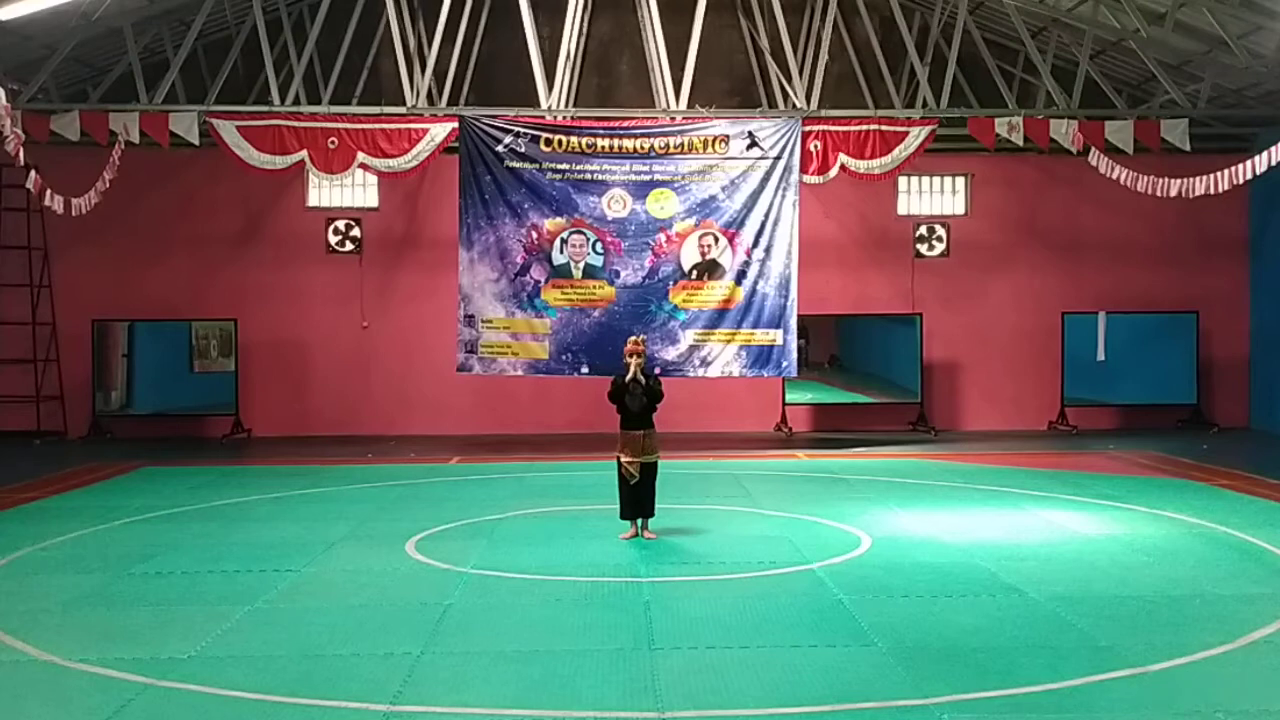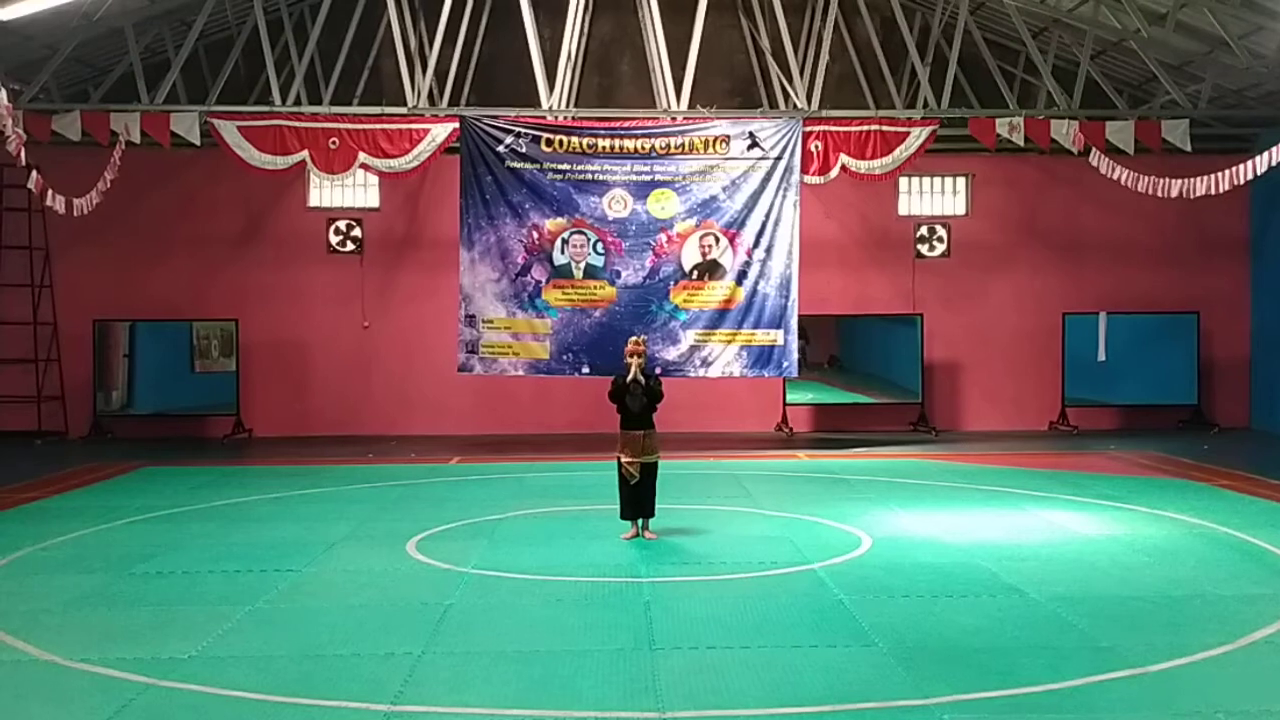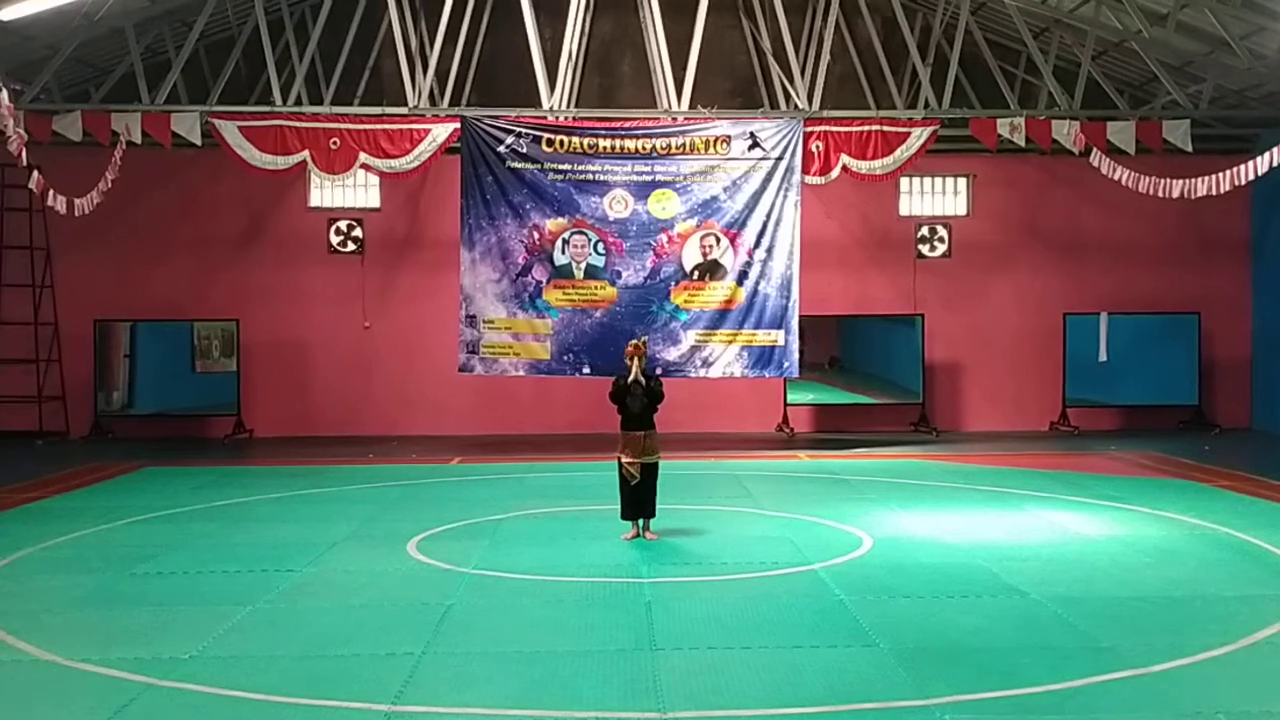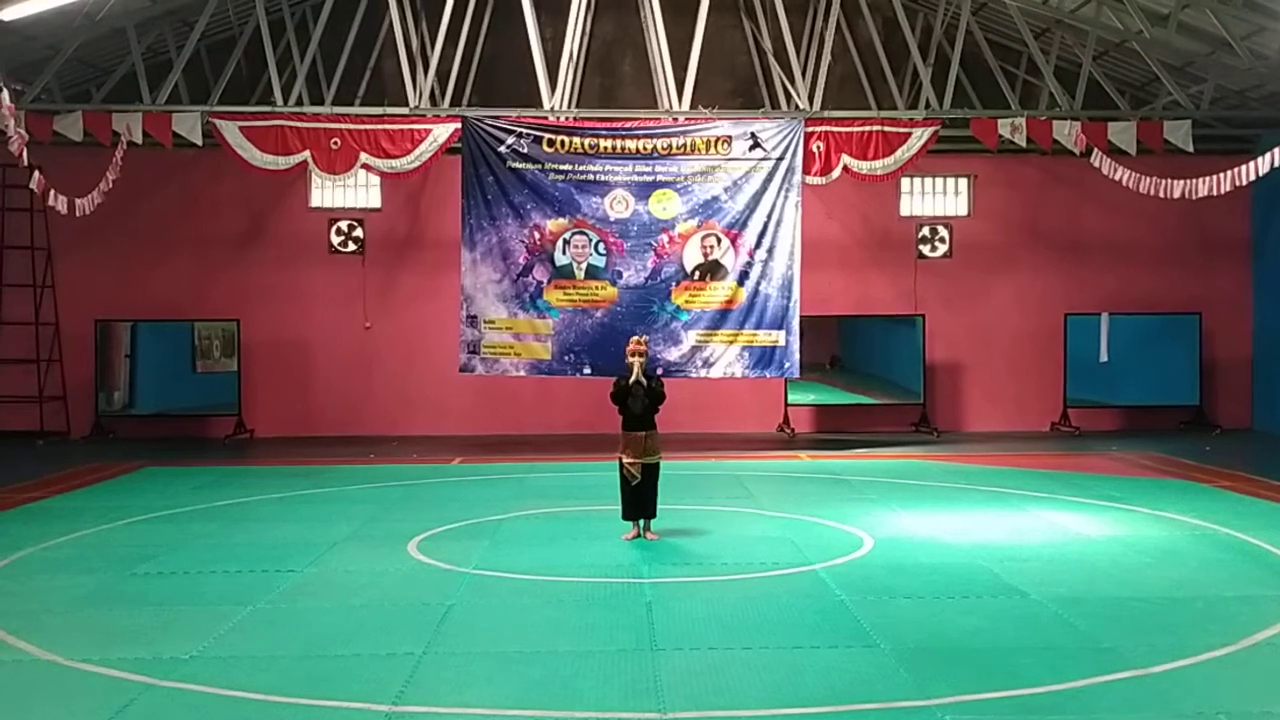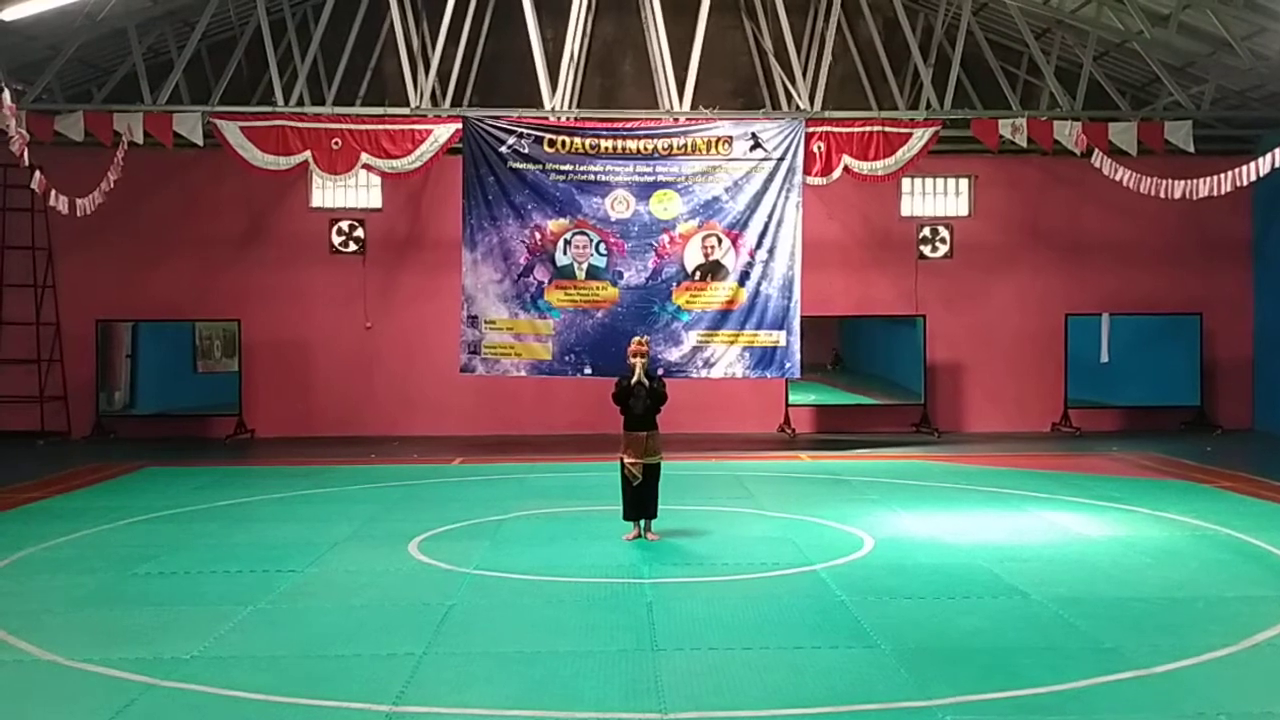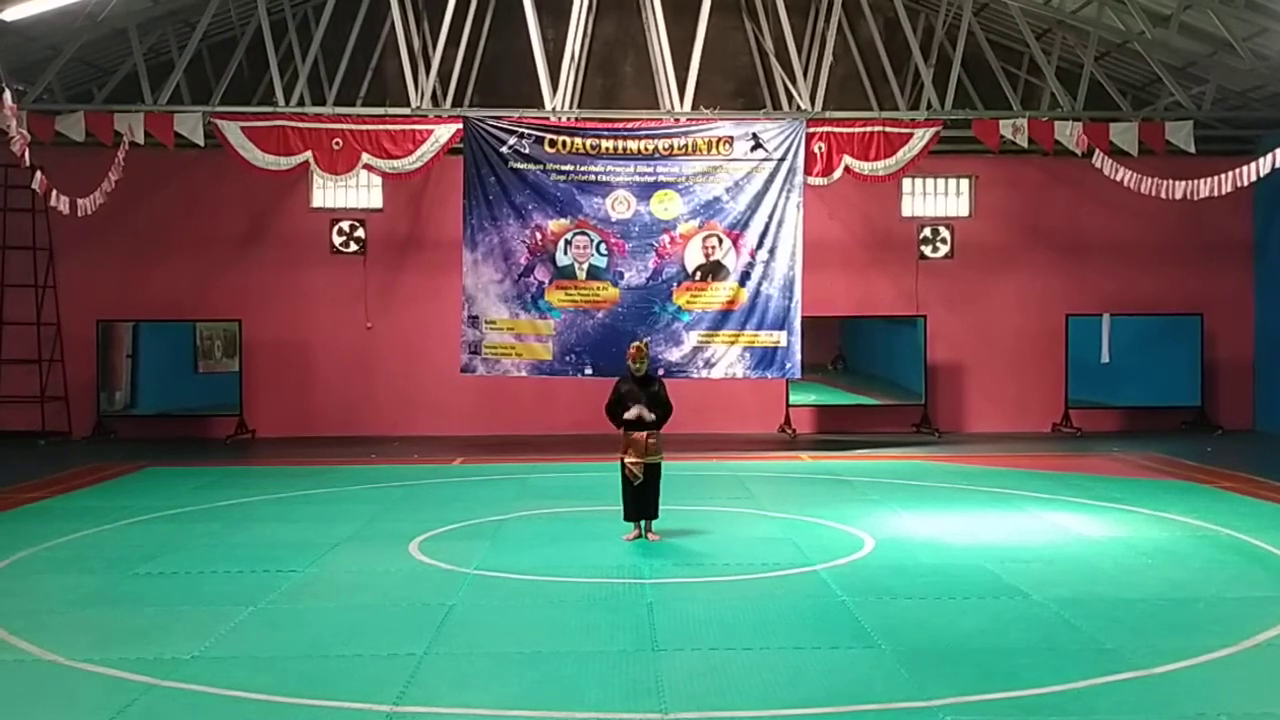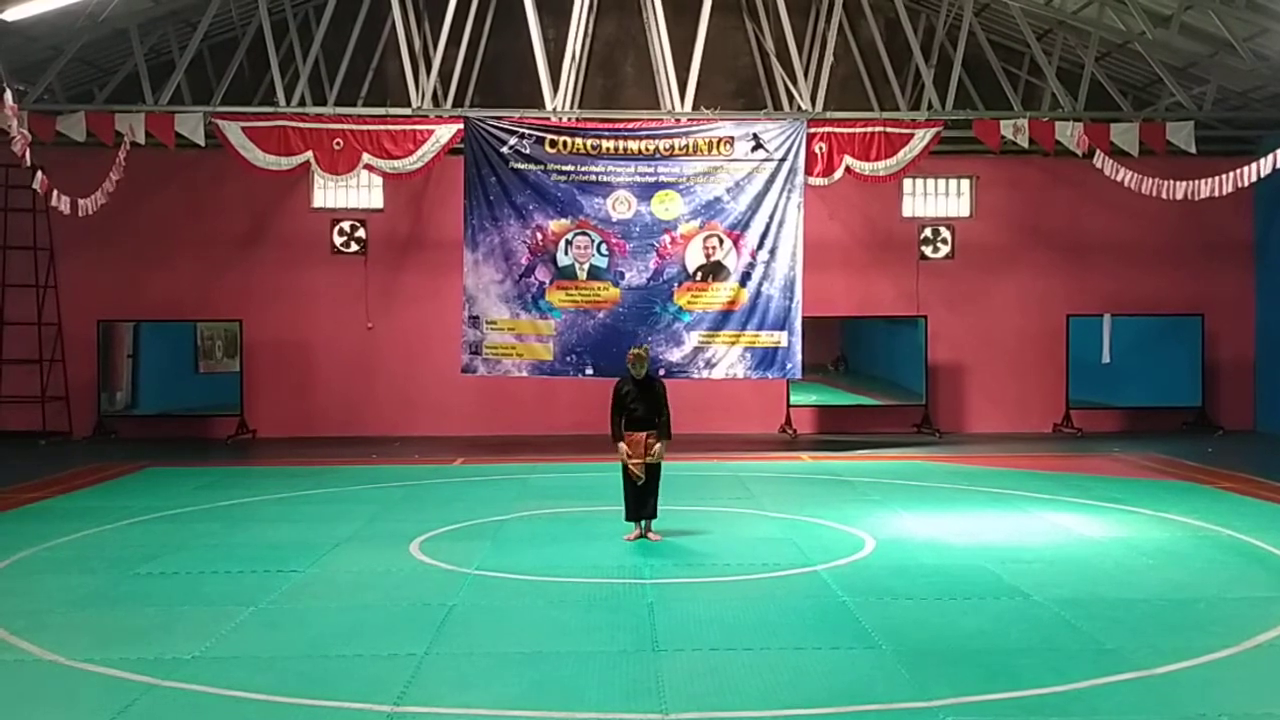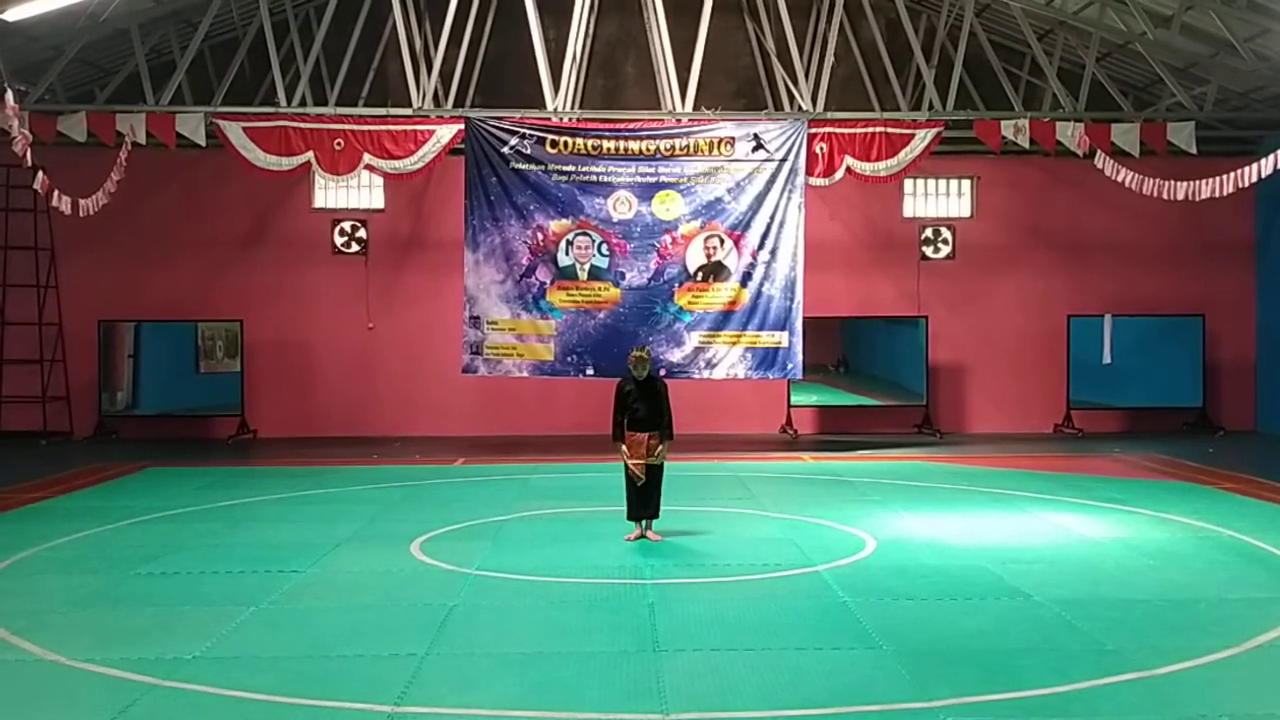
dt=0.3s
person 1, frame 1
left shoulder: (652, 379)
right shoulder: (619, 380)
left elbow: (658, 397)
right elbow: (613, 397)
left wrist: (641, 379)
right wrist: (628, 377)
left hip: (647, 436)
right hip: (627, 436)
left knee: (647, 482)
right knee: (627, 481)
left ankle: (645, 526)
right ankle: (633, 526)
person 1, frame 2
left shoulder: (652, 380)
right shoulder: (620, 380)
left elbow: (657, 397)
right elbow: (613, 397)
left wrist: (641, 379)
right wrist: (629, 378)
left hip: (648, 435)
right hip: (627, 436)
left knee: (647, 482)
right knee: (627, 481)
left ankle: (646, 526)
right ankle: (633, 526)
person 1, frame 3
left shoulder: (653, 380)
right shoulder: (620, 380)
left elbow: (658, 398)
right elbow: (614, 398)
left wrist: (642, 380)
right wrist: (630, 379)
left hip: (648, 436)
right hip: (628, 437)
left knee: (648, 482)
right knee: (628, 482)
left ankle: (646, 526)
right ankle: (634, 526)
person 1, frame 4
left shoulder: (654, 381)
right shoulder: (622, 381)
left elbow: (659, 399)
right elbow: (616, 399)
left wrist: (643, 380)
right wrist: (632, 379)
left hip: (649, 436)
right hip: (629, 436)
left knee: (649, 483)
right knee: (629, 482)
left ankle: (647, 527)
right ankle: (635, 527)
person 1, frame 5
left shoulder: (656, 381)
right shoulder: (623, 381)
left elbow: (661, 400)
right elbow: (618, 399)
left wrist: (645, 381)
right wrist: (634, 380)
left hip: (650, 436)
right hip: (630, 437)
left knee: (650, 483)
right knee: (630, 482)
left ankle: (648, 527)
right ankle: (635, 527)
person 1, frame 6
left shoulder: (656, 383)
right shoulder: (622, 384)
left elbow: (667, 409)
right elbow: (610, 409)
left wrist: (653, 416)
right wrist: (625, 416)
left hip: (651, 438)
right hip: (630, 439)
left knee: (651, 484)
right knee: (631, 483)
left ankle: (649, 527)
right ankle: (636, 527)
person 1, frame 7
left shoulder: (657, 384)
right shoulder: (622, 385)
left elbow: (664, 414)
right elbow: (616, 415)
left wrist: (662, 441)
right wrist: (619, 442)
left hip: (652, 439)
right hip: (630, 439)
left knee: (651, 484)
right knee: (631, 484)
left ankle: (648, 526)
right ankle: (637, 527)
person 1, frame 8
left shoulder: (659, 385)
right shoulder: (623, 386)
left elbow: (666, 415)
right elbow: (618, 416)
left wrist: (665, 442)
right wrist: (619, 442)
left hip: (654, 439)
right hip: (632, 439)
left knee: (653, 484)
right knee: (633, 484)
left ankle: (649, 527)
right ankle: (638, 526)
